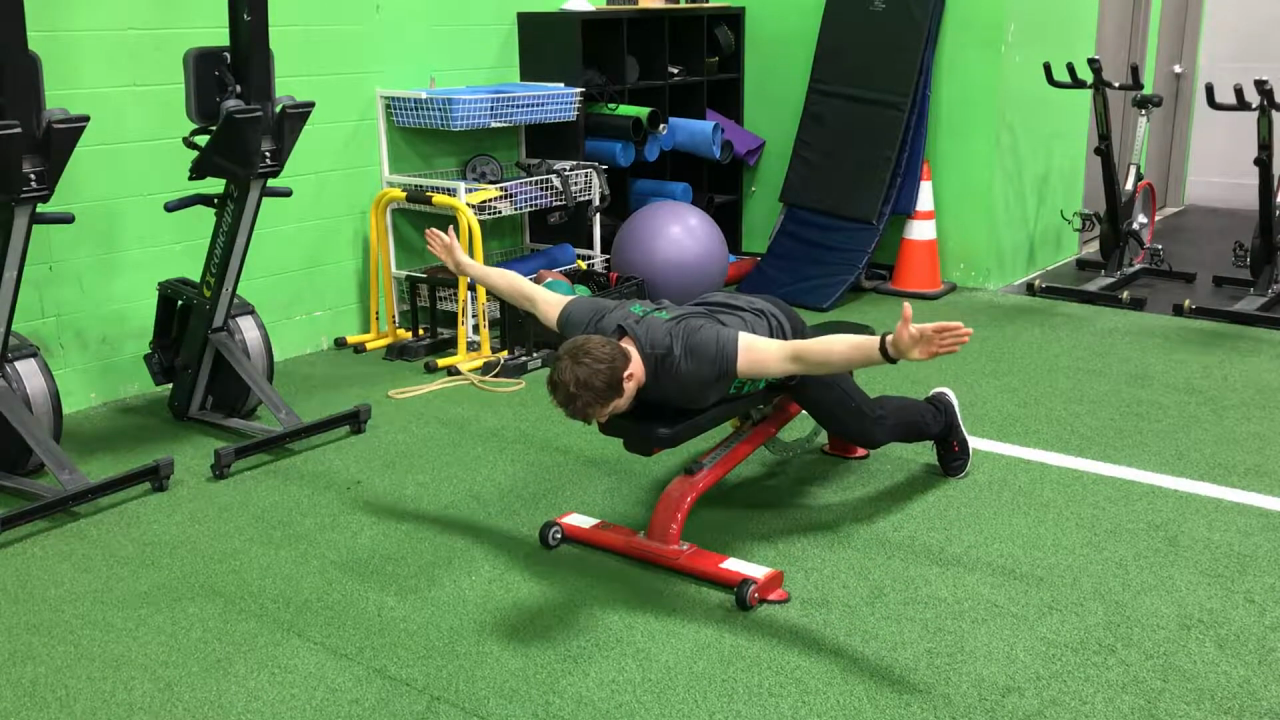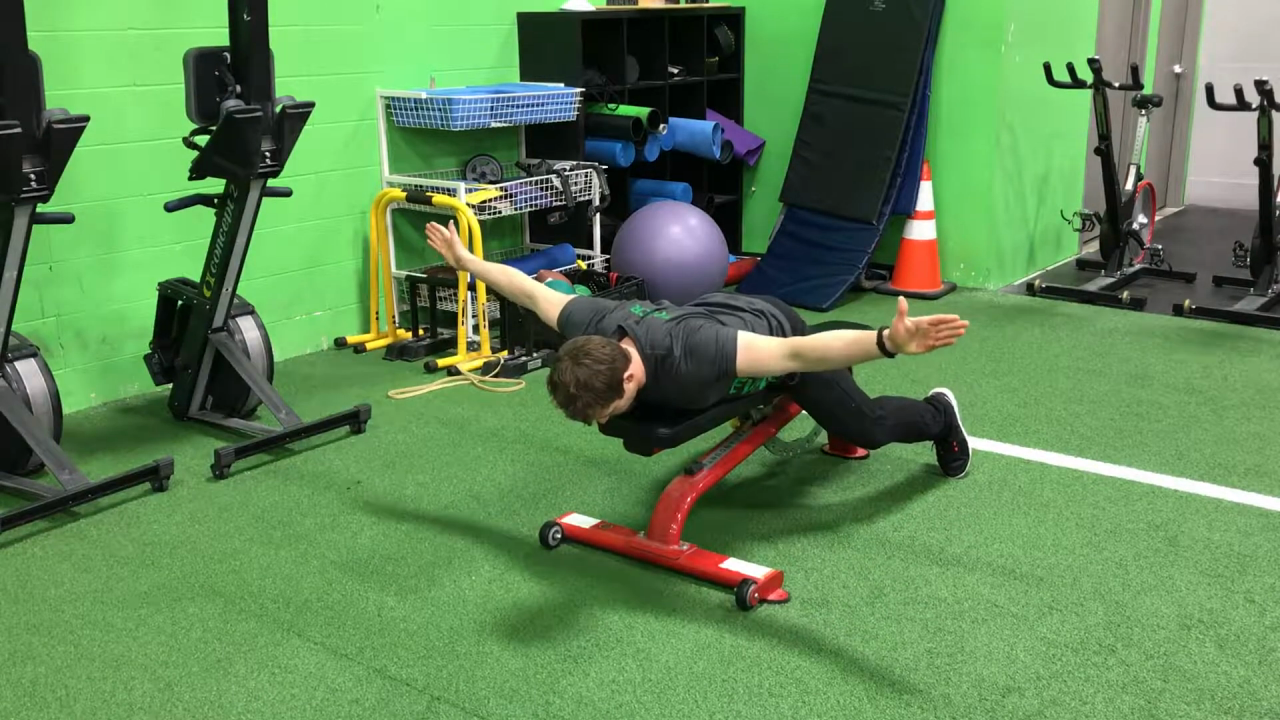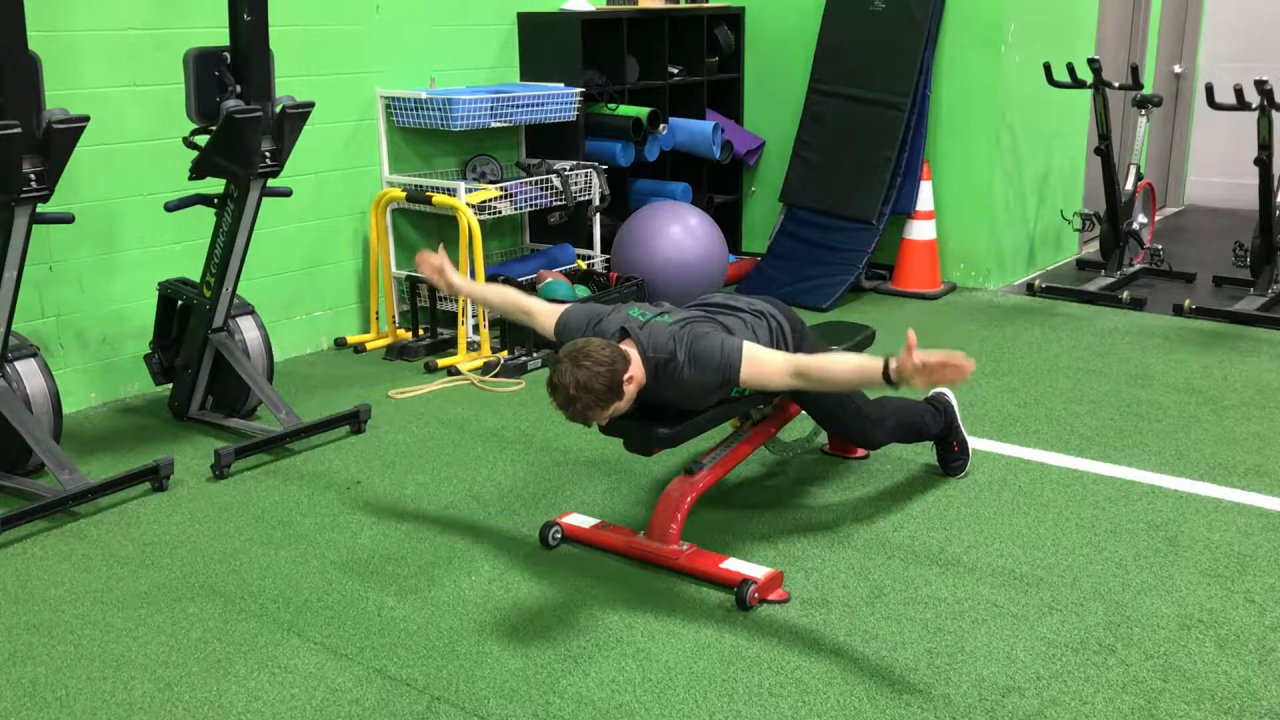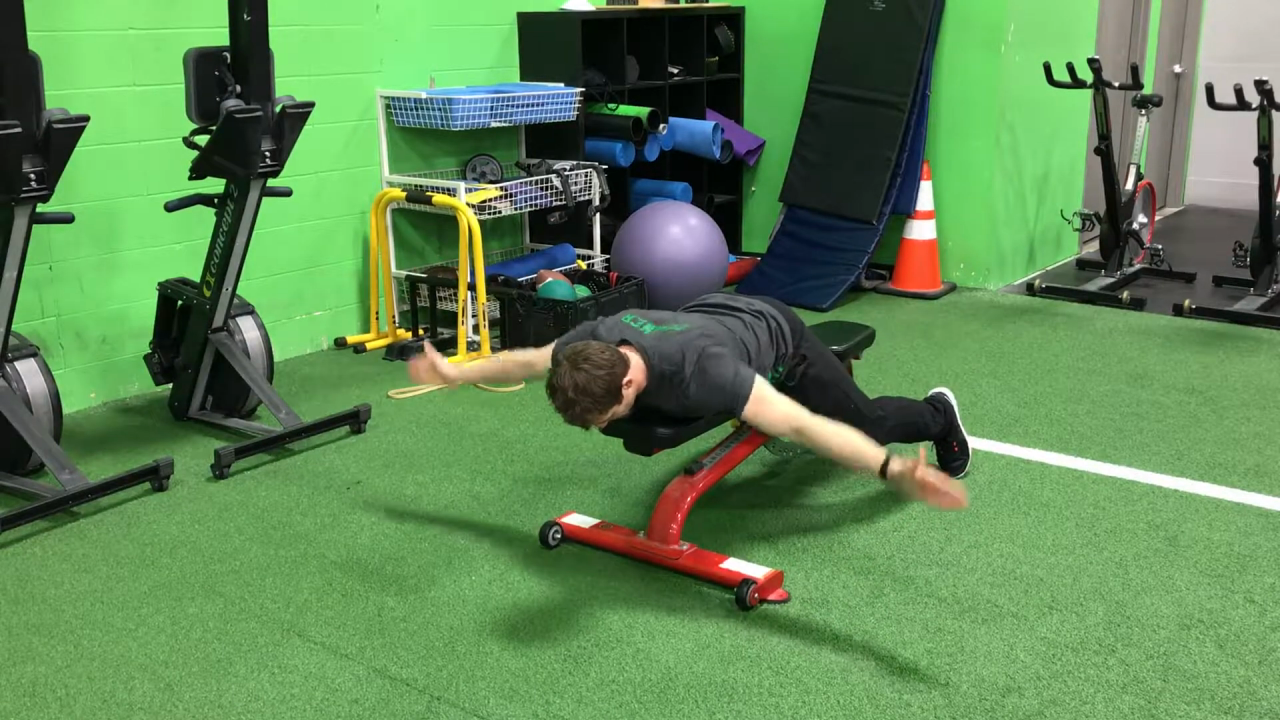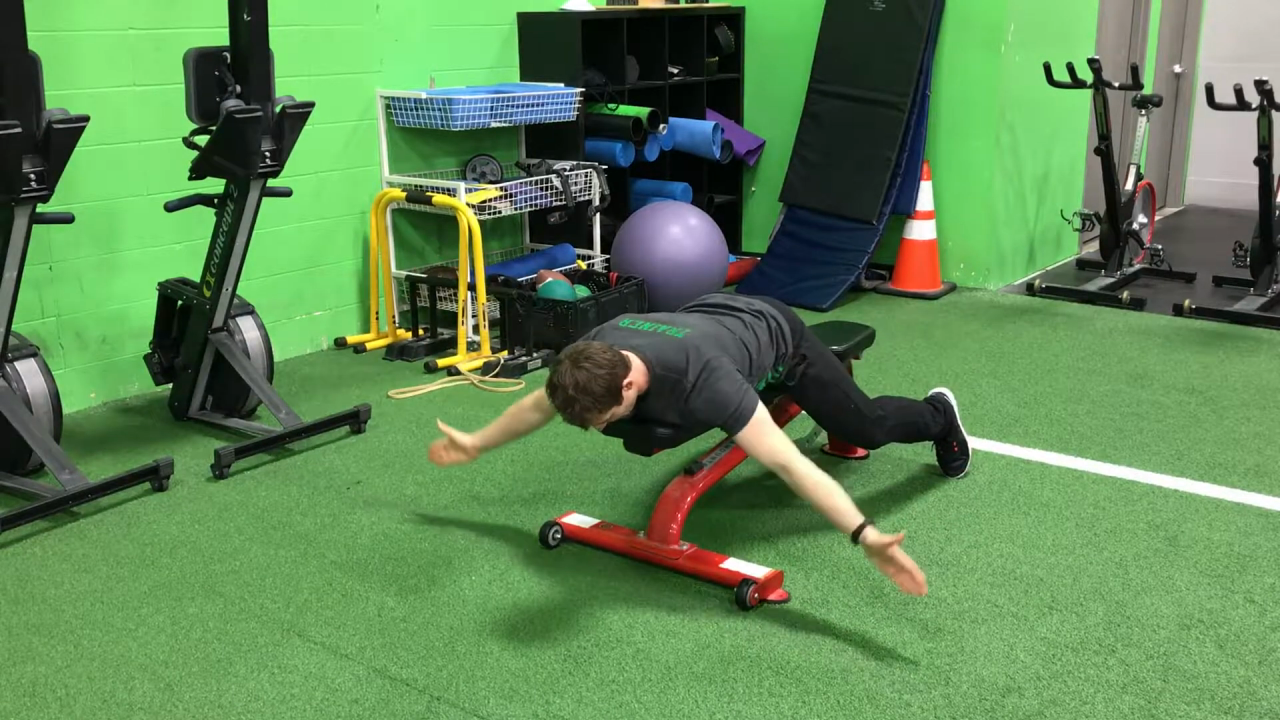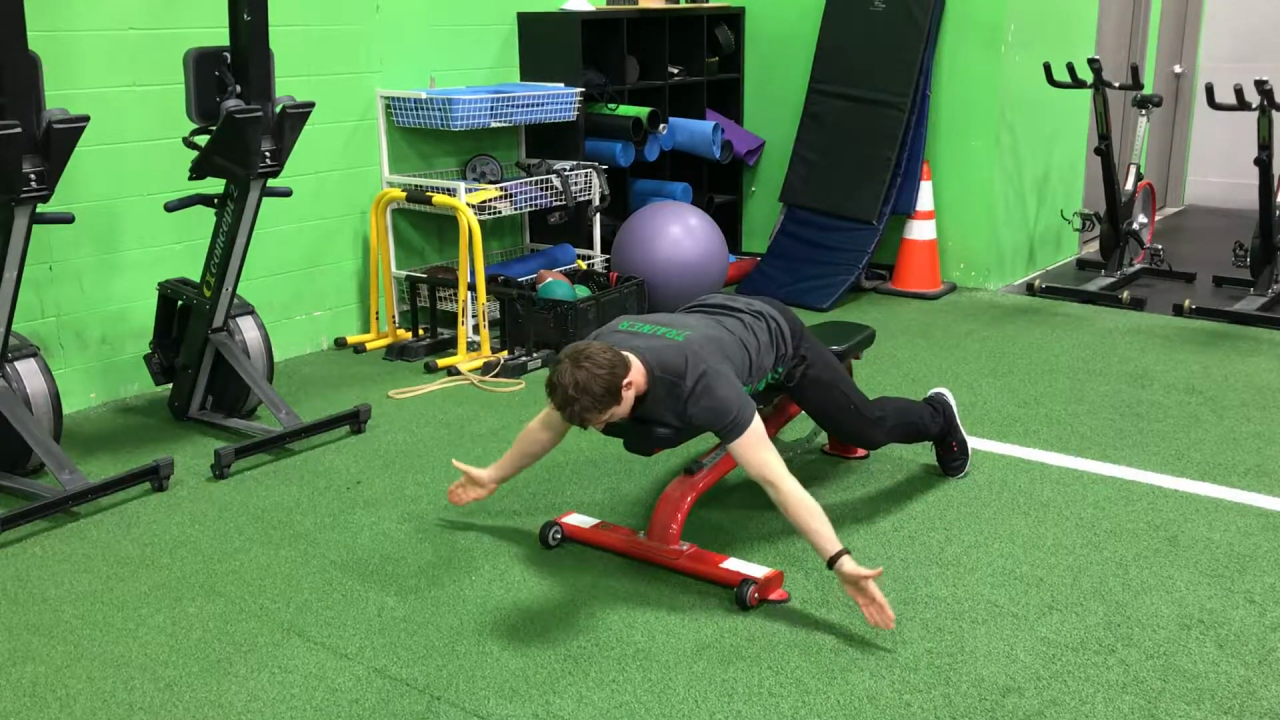
dt=0.2s
person 1, frame 1
left shoulder: (687, 355)
right shoulder: (591, 328)
left elbow: (799, 357)
right elbow: (530, 292)
left wrist: (892, 348)
right wrist: (465, 265)
left hip: (776, 334)
right hip: (723, 316)
left knee: (866, 427)
left ankle: (938, 415)
person 1, frame 2
left shoulder: (685, 356)
right shoulder: (593, 328)
left elbow: (798, 354)
right elbow: (532, 291)
left wrist: (888, 342)
right wrist: (466, 260)
left hip: (776, 334)
right hip: (721, 317)
left knee: (864, 428)
left ankle: (938, 416)
person 1, frame 3
left shoulder: (687, 358)
right shoulder: (593, 333)
left elbow: (802, 370)
right elbow: (529, 304)
left wrist: (895, 370)
right wrist: (458, 283)
left hip: (778, 335)
right hip: (723, 317)
left knee: (865, 426)
left ankle: (935, 417)
person 1, frame 4
left shoulder: (696, 369)
right shoulder: (594, 347)
left elbow: (802, 423)
right elbow: (529, 361)
left wrist: (892, 468)
right wrist: (455, 371)
left hip: (776, 336)
right hip: (719, 317)
left knee: (867, 420)
left ankle: (938, 416)
person 1, frame 5
left shoulder: (700, 378)
right shoulder: (593, 356)
left elbow: (788, 462)
right elbow: (538, 404)
left wrist: (863, 535)
right wrist: (475, 443)
left hip: (776, 337)
right hip: (718, 315)
left knee: (864, 426)
left ankle: (938, 417)
person 1, frame 6
left shoulder: (698, 383)
right shoulder: (592, 360)
left elbow: (775, 479)
right elbow: (547, 424)
left wrist: (840, 562)
right wrist: (492, 477)
left hip: (776, 336)
right hip: (718, 314)
left knee: (866, 426)
left ankle: (937, 416)
